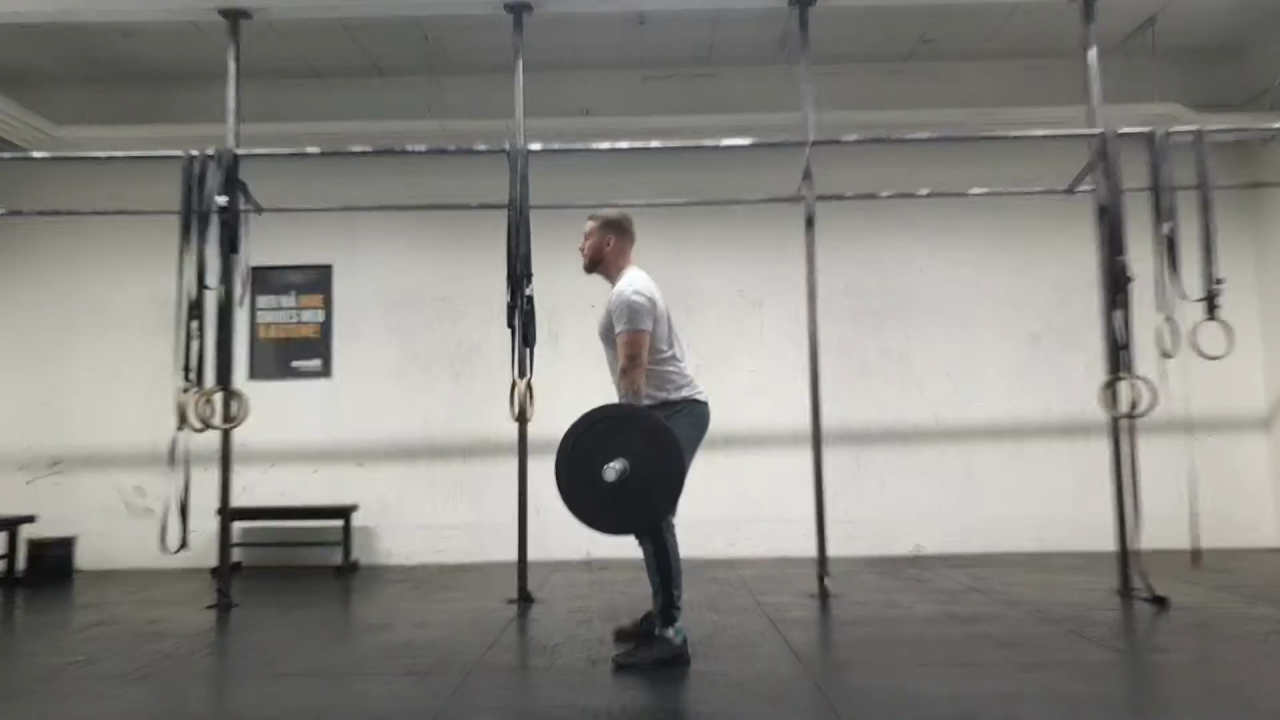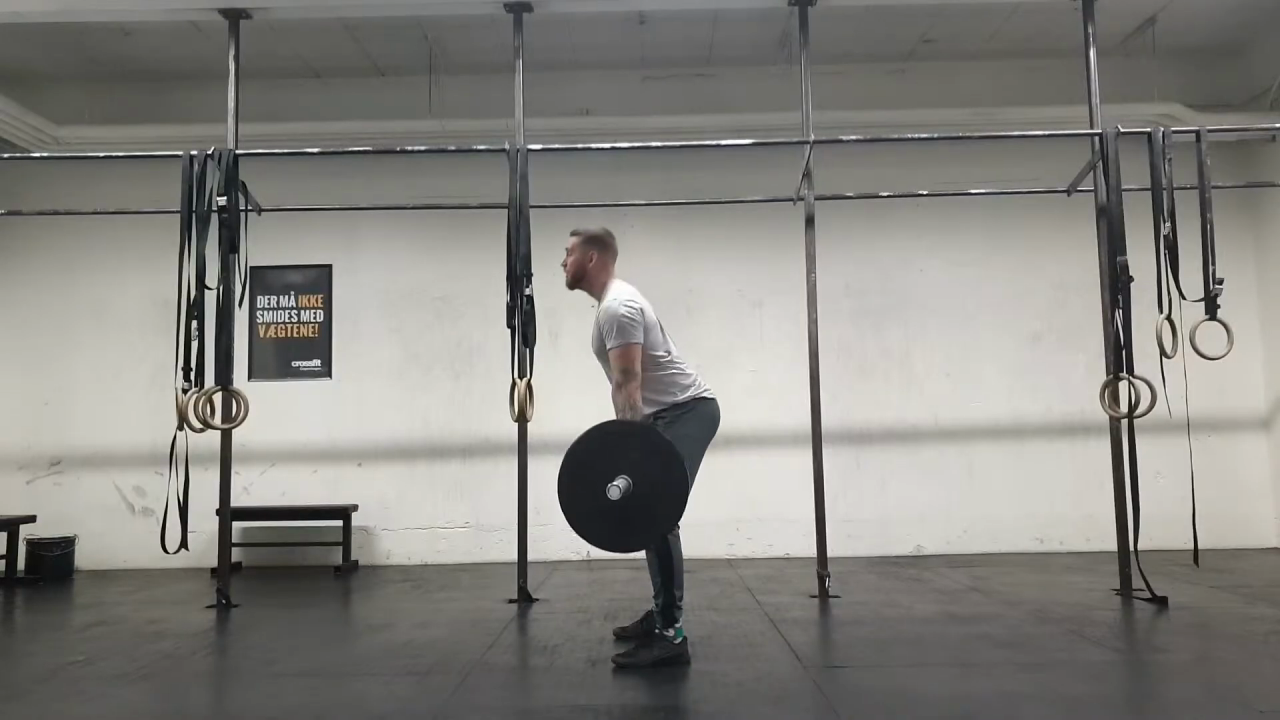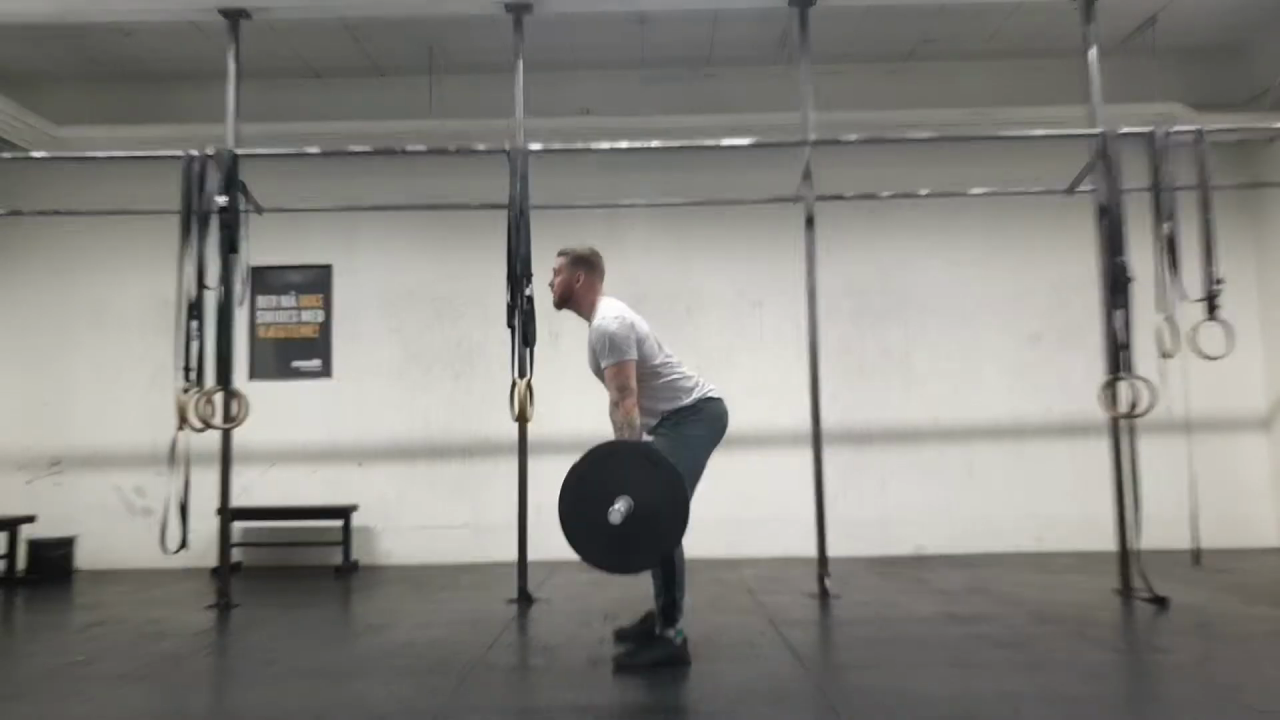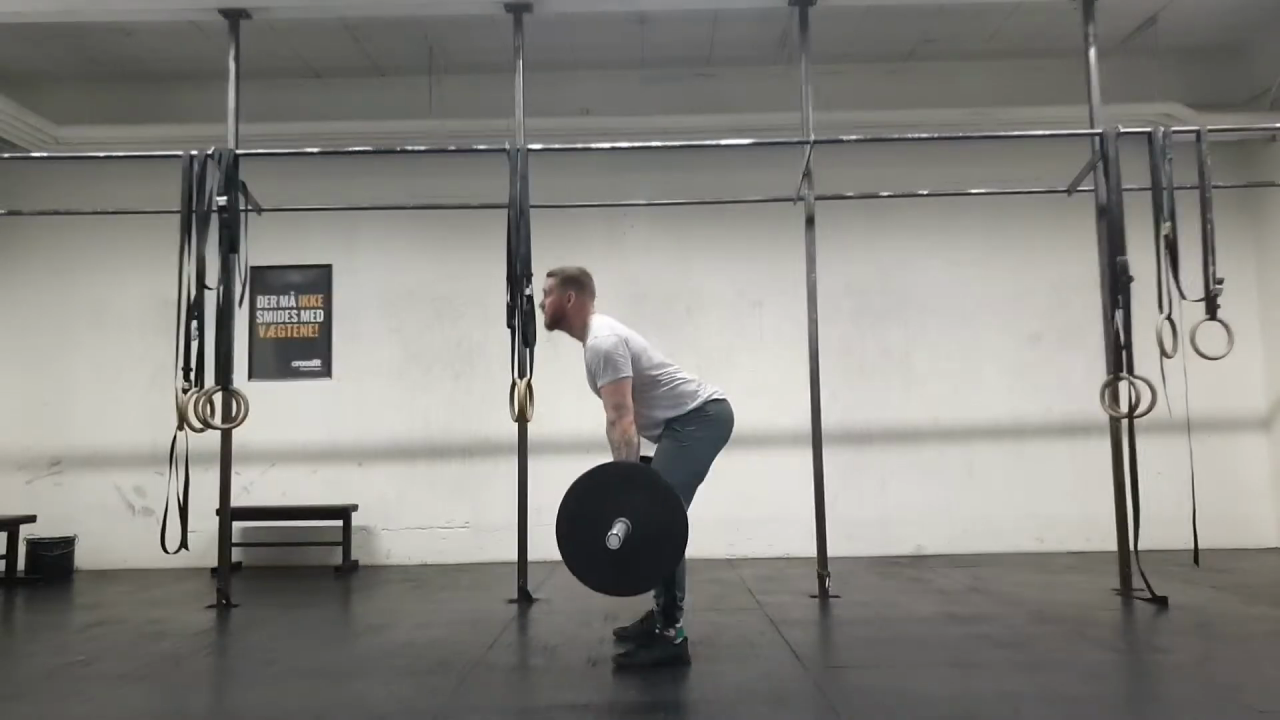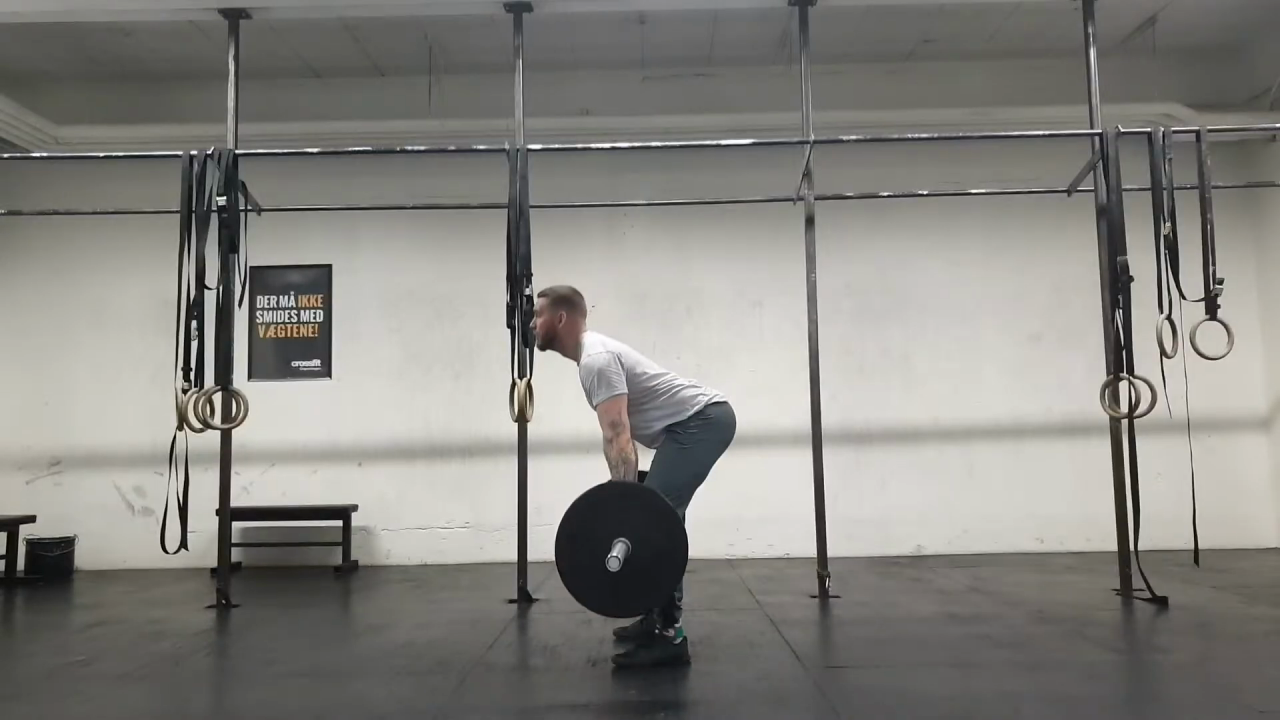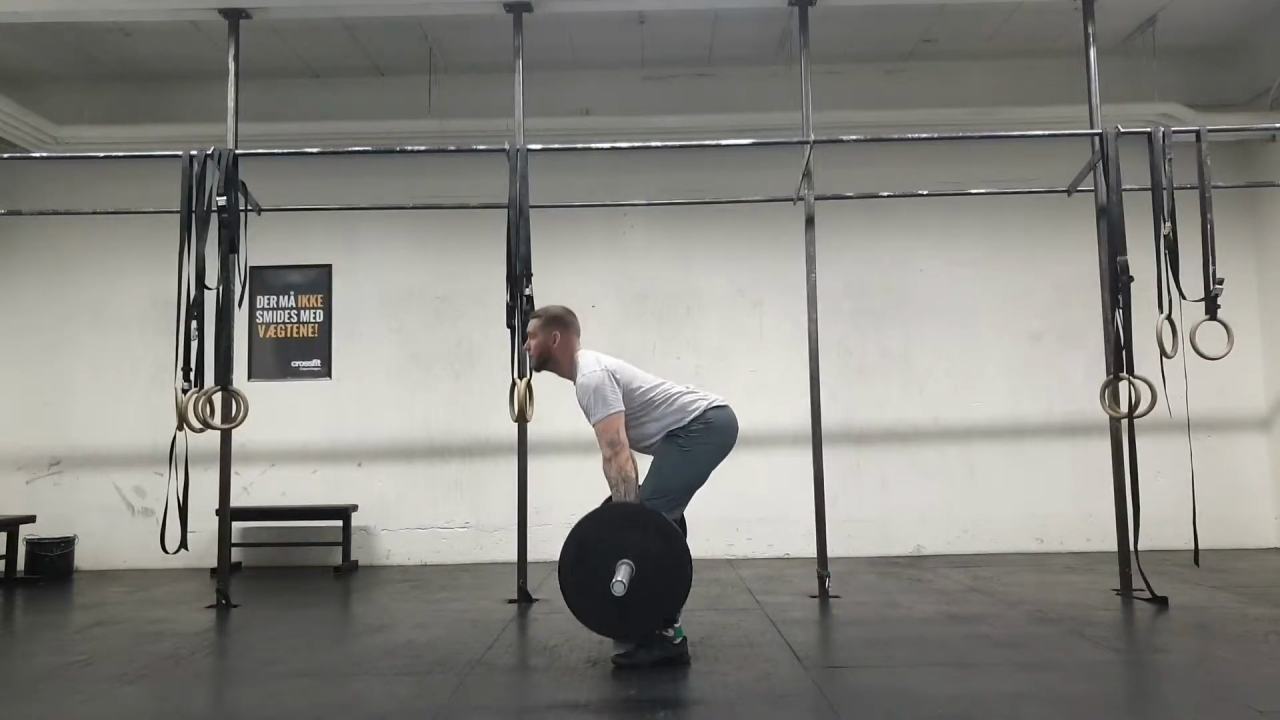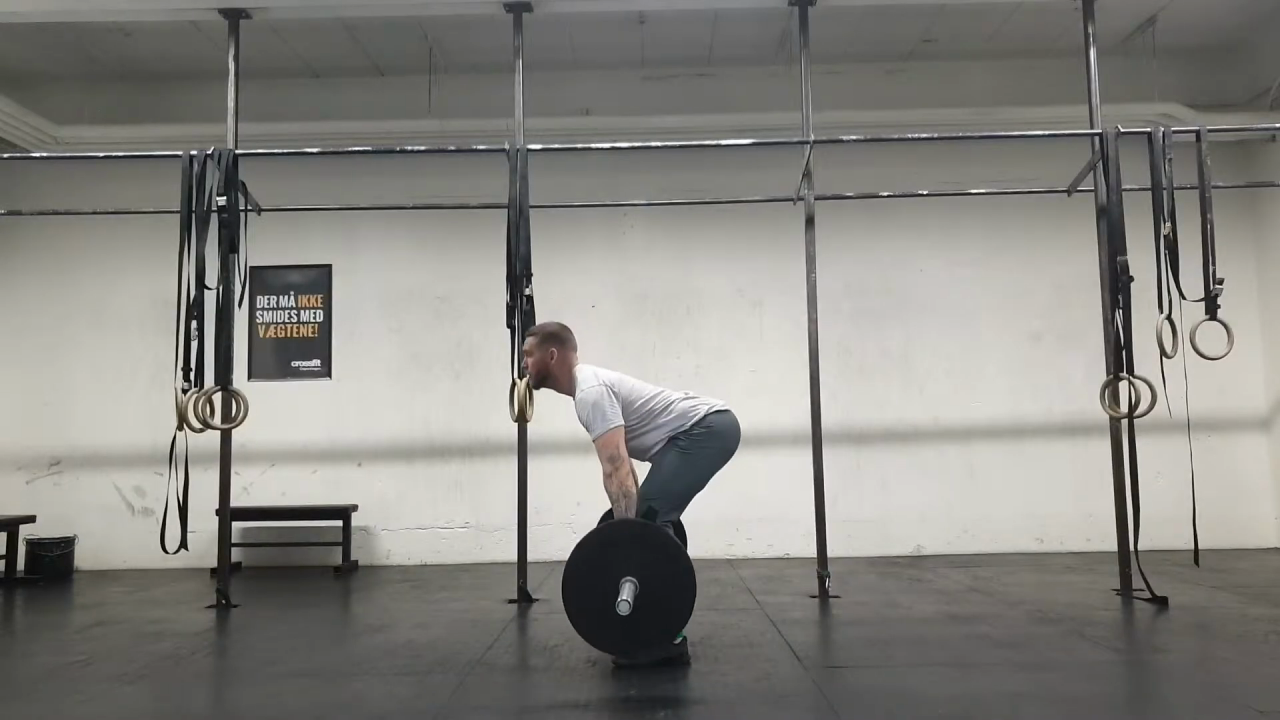
dt=0.2s
person 1, frame 1
left shoulder: (628, 293)
right shoulder: (630, 288)
left elbow: (632, 370)
left hip: (673, 412)
right hip: (671, 411)
left ankle: (669, 635)
right ankle: (662, 615)
person 1, frame 2
left shoulder: (616, 307)
right shoulder: (618, 301)
left elbow: (628, 385)
right elbow: (629, 382)
left hip: (684, 412)
right hip: (678, 412)
left ankle: (670, 635)
right ankle: (662, 614)
person 1, frame 3
left shoulder: (607, 325)
right shoulder: (608, 318)
left elbow: (625, 402)
right elbow: (627, 398)
left hip: (692, 415)
right hip: (686, 415)
left ankle: (670, 635)
right ankle: (663, 615)
person 1, frame 4
left shoulder: (602, 342)
right shoulder: (601, 335)
left elbow: (621, 419)
right elbow: (625, 416)
left hip: (698, 417)
right hip: (693, 418)
left ankle: (670, 636)
right ankle: (664, 615)
person 1, frame 5
left shoulder: (596, 360)
right shoulder: (595, 352)
left elbow: (617, 436)
right elbow: (622, 433)
left hip: (700, 420)
right hip: (700, 420)
left ankle: (669, 635)
right ankle: (661, 616)
person 1, frame 6
left shoulder: (592, 377)
right shoulder: (592, 370)
left elbow: (616, 454)
right elbow: (621, 451)
left hip: (703, 425)
right hip: (705, 424)
left ankle: (669, 636)
person 1, frame 7
left shoulder: (590, 392)
right shoulder: (590, 383)
left elbow: (616, 470)
right elbow: (622, 466)
right wrist: (631, 522)
left hip: (705, 429)
right hip: (710, 427)
left knee: (649, 520)
right knee: (650, 518)
